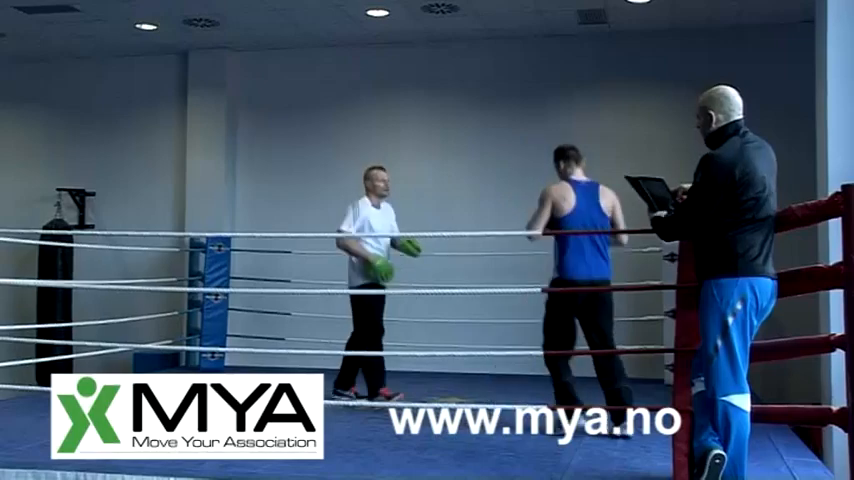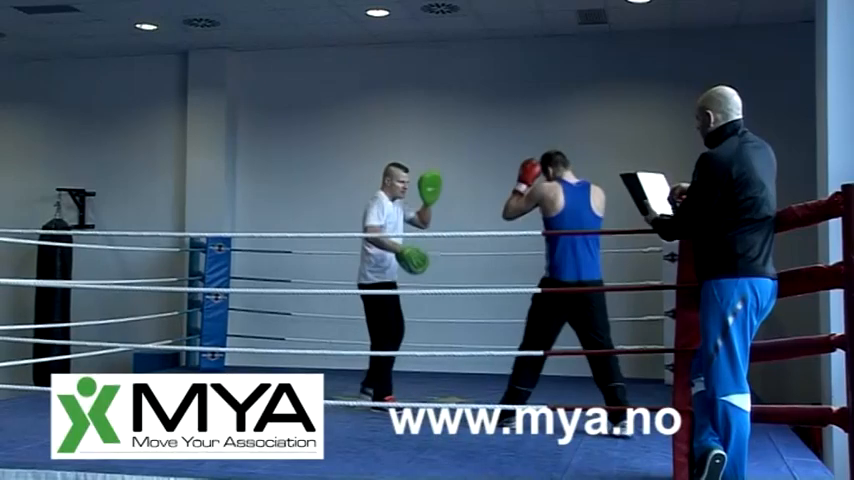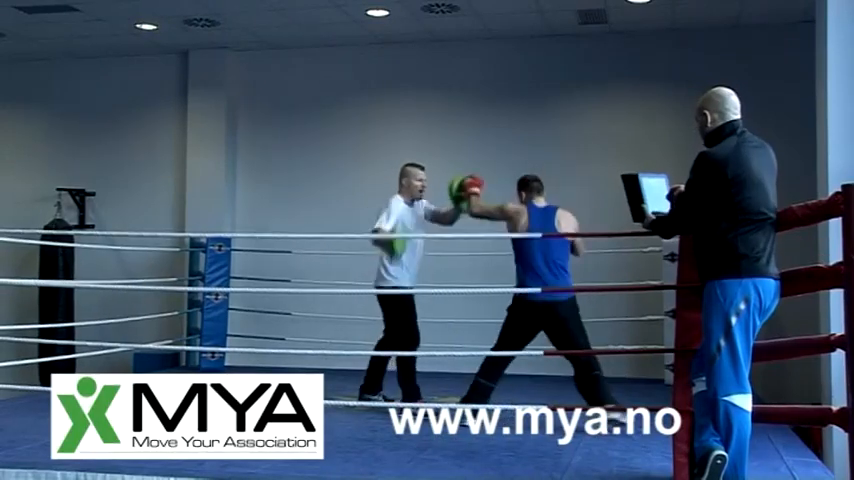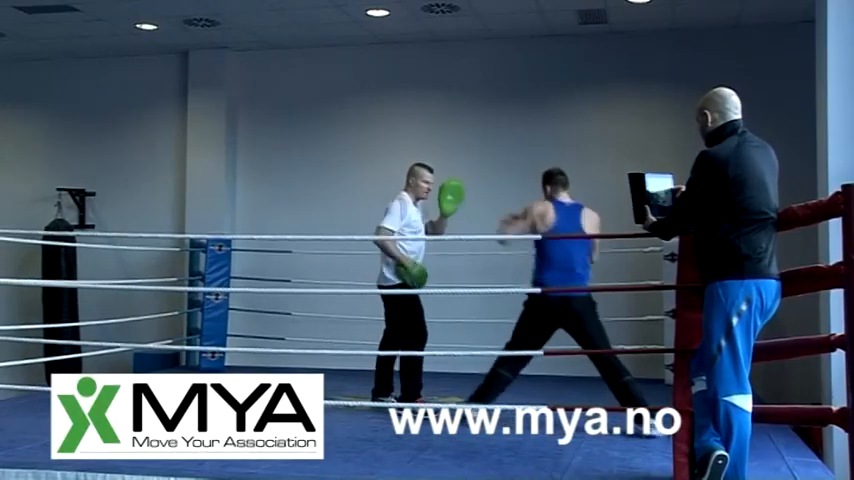
dt=0.5s
person 1, frame 1
left shoulder: (719, 160)
right shoulder: (761, 150)
left elbow: (691, 224)
left wrist: (660, 221)
right wrist: (697, 192)
left hip: (732, 281)
right hip: (758, 278)
left knee: (726, 380)
right knee: (706, 369)
person 1, frame 2
left shoulder: (717, 158)
right shoulder: (761, 150)
left elbow: (690, 224)
left wrist: (659, 221)
right wrist: (694, 192)
left hip: (732, 280)
right hip: (759, 278)
left knee: (726, 380)
right knee: (706, 369)
person 1, frame 3
left shoulder: (714, 158)
right shoulder: (761, 151)
left elbow: (685, 219)
left wrist: (654, 223)
right wrist: (690, 193)
left hip: (734, 281)
right hip: (762, 278)
left knee: (728, 380)
right knee: (707, 368)
person 1, frame 4
left shoulder: (714, 157)
right shoulder: (762, 151)
left elbow: (687, 218)
left wrist: (655, 225)
right wrist: (690, 196)
left hip: (735, 281)
right hip: (764, 279)
left knee: (728, 380)
right knee: (706, 367)
right ankle: (711, 448)
person 2, frame 1
left shoulder: (555, 192)
right shoulder: (607, 194)
left elbow: (533, 233)
right elbow: (622, 239)
left wrist: (551, 226)
left hip: (567, 284)
right hip: (599, 285)
left knee: (557, 350)
right knee: (605, 351)
left ankle: (570, 409)
right ankle: (622, 418)
person 2, frame 2
left shoulder: (545, 189)
right shoulder: (598, 194)
left elbow: (509, 213)
left wrist: (521, 187)
left hip: (557, 285)
right hip: (591, 286)
left knee: (532, 350)
right knee: (602, 351)
left ankle: (508, 414)
right ankle: (619, 417)
person 2, frame 3
left shoulder: (514, 212)
right shoulder: (567, 218)
left elbow: (475, 210)
right elbow: (579, 251)
left wrist: (471, 192)
left hip: (528, 303)
right hip: (562, 303)
left knee: (499, 358)
right knee: (585, 359)
right ankle: (607, 406)
person 2, frame 4
left shoulder: (538, 211)
right shoulder: (591, 217)
left elbow: (506, 236)
left wrist: (511, 220)
left hip: (546, 301)
right hip: (579, 301)
left knee: (515, 354)
right knee: (607, 360)
left ankle: (479, 405)
right ankle: (642, 417)
person 3, frame 1
left shoulder: (388, 211)
right shoulder: (358, 207)
left elbow: (393, 239)
right elbow: (342, 240)
left wrist: (404, 244)
right wrist: (369, 257)
left hip: (379, 280)
right hip: (363, 281)
left knee: (362, 333)
right knee: (372, 333)
left ankle: (343, 386)
right ankle: (379, 391)
person 3, frame 2
left shoulder: (397, 205)
right shoulder: (378, 202)
left elbow: (422, 222)
right elbow: (370, 234)
left wrist: (428, 200)
right wrist: (399, 248)
left hip: (387, 279)
right hip: (375, 280)
left knee: (393, 332)
right knee: (386, 335)
left ankle: (372, 384)
right ankle: (383, 395)
person 3, frame 3
left shoulder: (421, 206)
right shoulder: (394, 206)
left elbow: (446, 219)
right elbow: (377, 235)
left wrist: (458, 206)
right wrist: (388, 242)
left hip: (403, 284)
right hip: (392, 284)
left knee: (394, 338)
right knee: (408, 339)
left ankle: (370, 390)
right ankle: (411, 400)
person 3, frame 4
left shoulder: (418, 206)
right shoulder: (400, 204)
left elbow: (436, 231)
right elbow: (381, 237)
left wrist: (446, 210)
right wrist: (405, 262)
left hip: (403, 282)
right hip: (398, 282)
left knee: (394, 337)
right knee: (415, 336)
left ankle: (382, 393)
right ankle: (411, 398)
